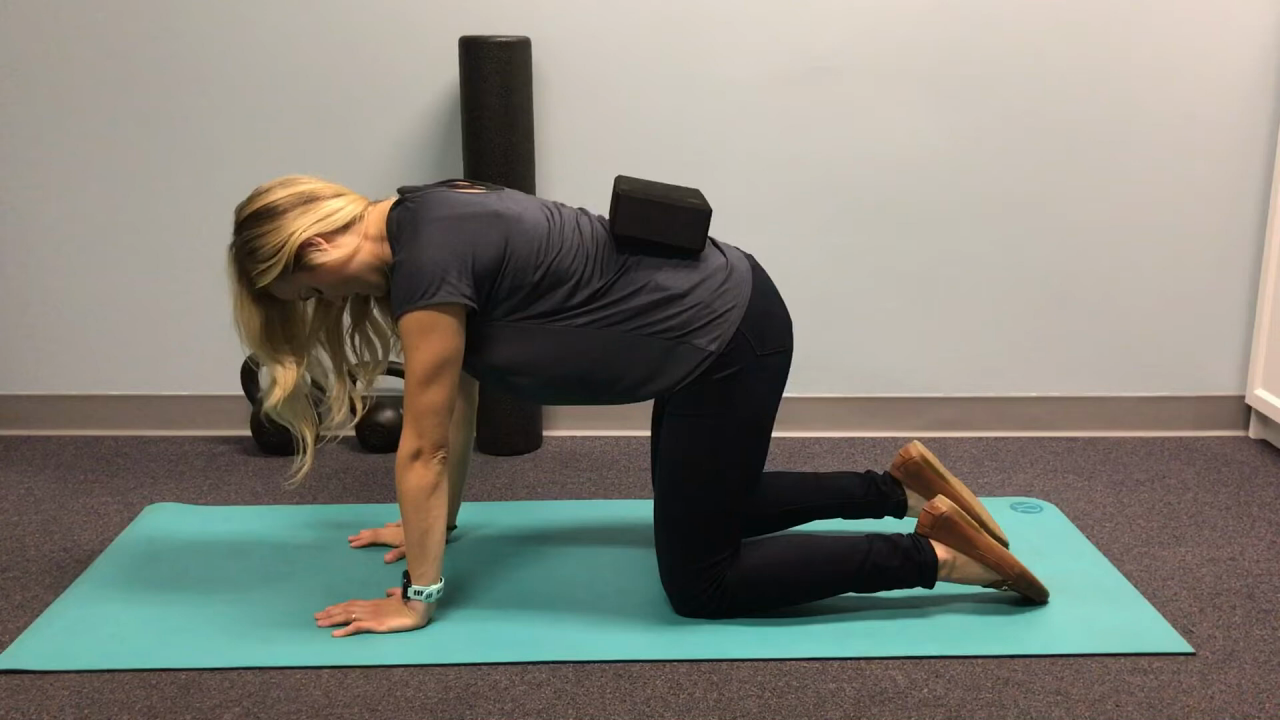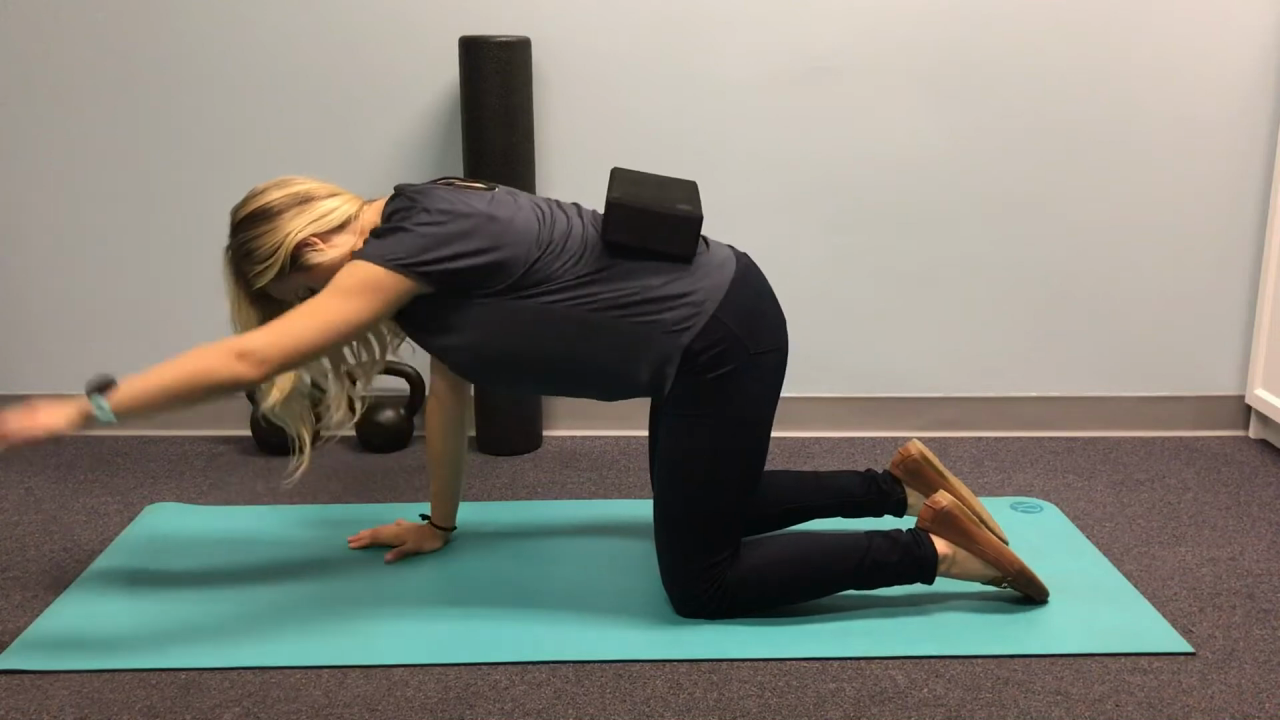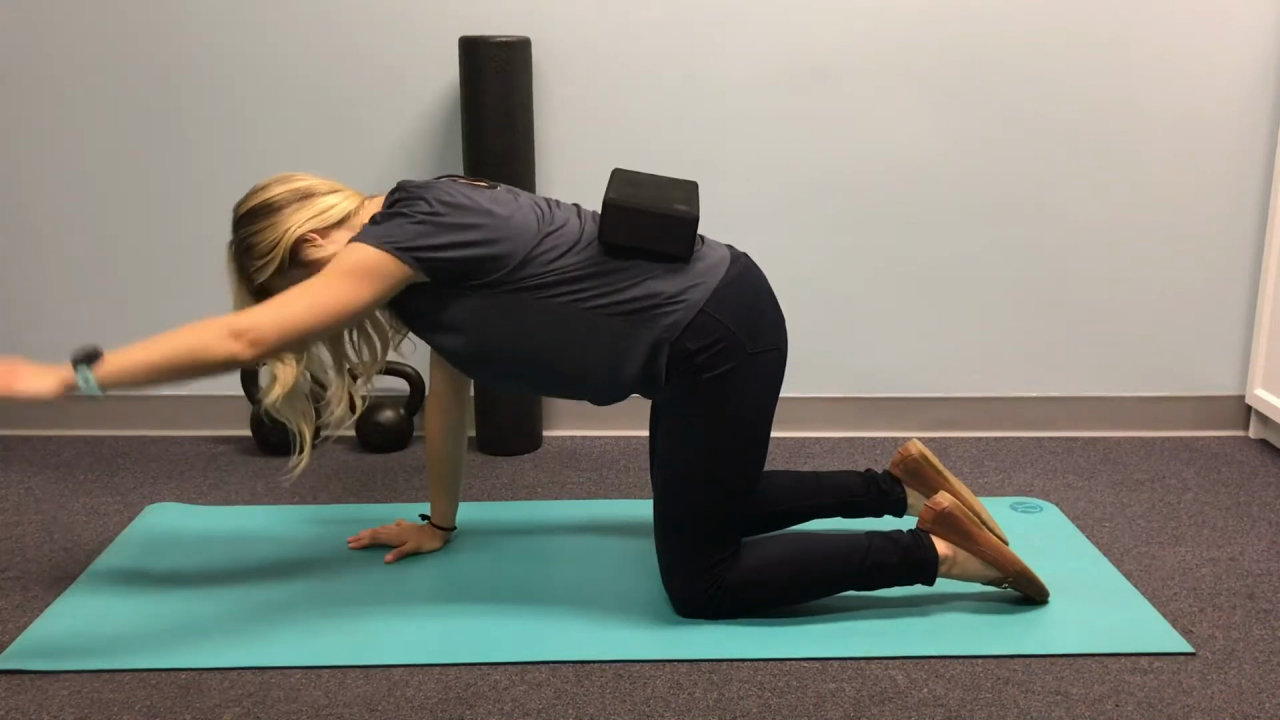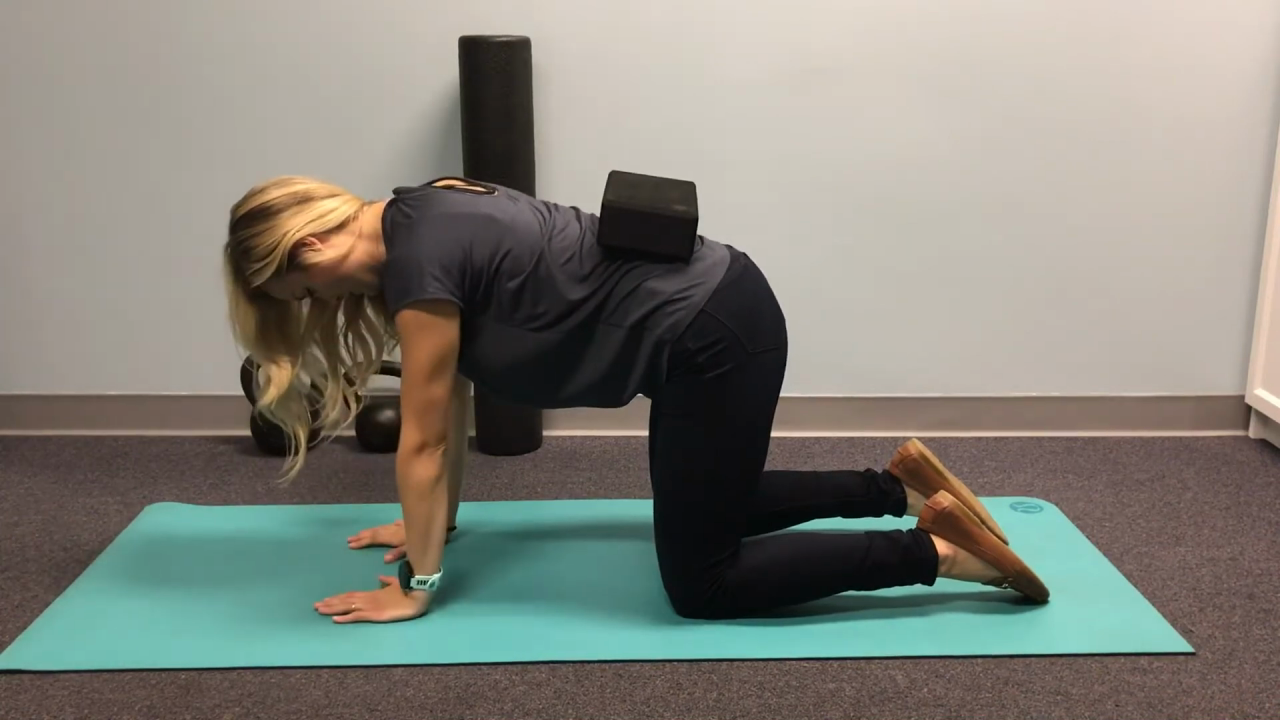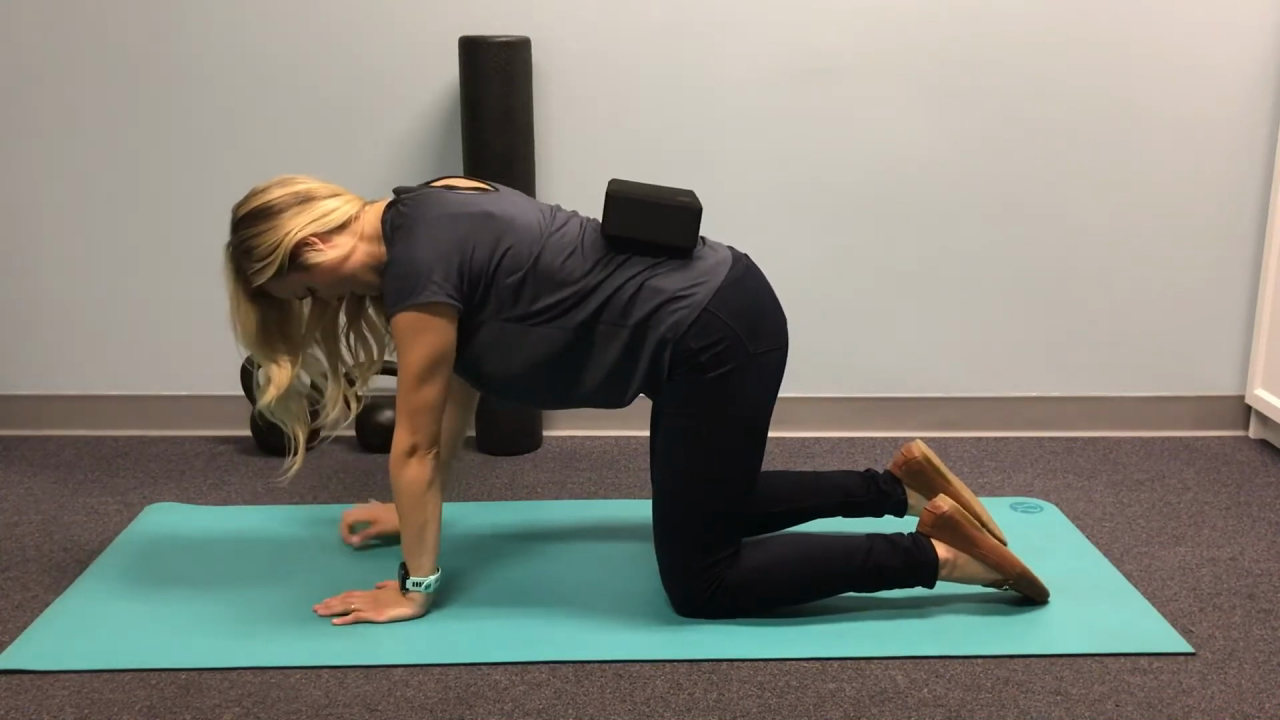
dt=1s
person 1, frame 1
left shoulder: (425, 264)
right shoulder: (422, 222)
left elbow: (423, 446)
right elbow: (455, 398)
left wrist: (416, 596)
right wrist: (434, 523)
left hip: (726, 341)
right hip: (726, 311)
left knee: (700, 579)
right knee: (712, 504)
left ankle: (939, 553)
right ankle: (901, 486)
person 1, frame 2
left shoulder: (409, 248)
right shoulder: (423, 228)
left elbow: (247, 358)
right elbow: (449, 384)
right wrist: (437, 522)
left hip: (721, 340)
right hip: (713, 320)
left knee: (702, 579)
right knee: (712, 506)
left ankle: (935, 548)
right ankle: (901, 484)
person 1, frame 3
left shoulder: (400, 243)
right shoulder: (423, 230)
left elbow: (240, 337)
right elbow: (450, 381)
right wrist: (437, 521)
left hip: (717, 338)
right hip: (714, 318)
left knee: (703, 579)
right knee: (715, 507)
left ankle: (936, 550)
right ankle: (901, 484)
person 1, frame 4
left shoulder: (417, 263)
right shoulder: (421, 216)
left elbow: (422, 439)
right elbow: (449, 402)
left wrist: (417, 583)
right wrist: (435, 523)
left hip: (713, 335)
right hip: (715, 309)
left knee: (701, 579)
right knee: (713, 504)
left ankle: (937, 549)
right ankle: (898, 483)
person 1, frame 5
left shoulder: (417, 264)
right shoulder: (422, 215)
left elbow: (415, 442)
right elbow: (453, 396)
left wrist: (413, 585)
right wrist: (406, 510)
left hip: (713, 338)
right hip: (721, 307)
left knee: (700, 580)
right knee: (712, 504)
left ankle: (941, 554)
right ankle: (902, 483)
